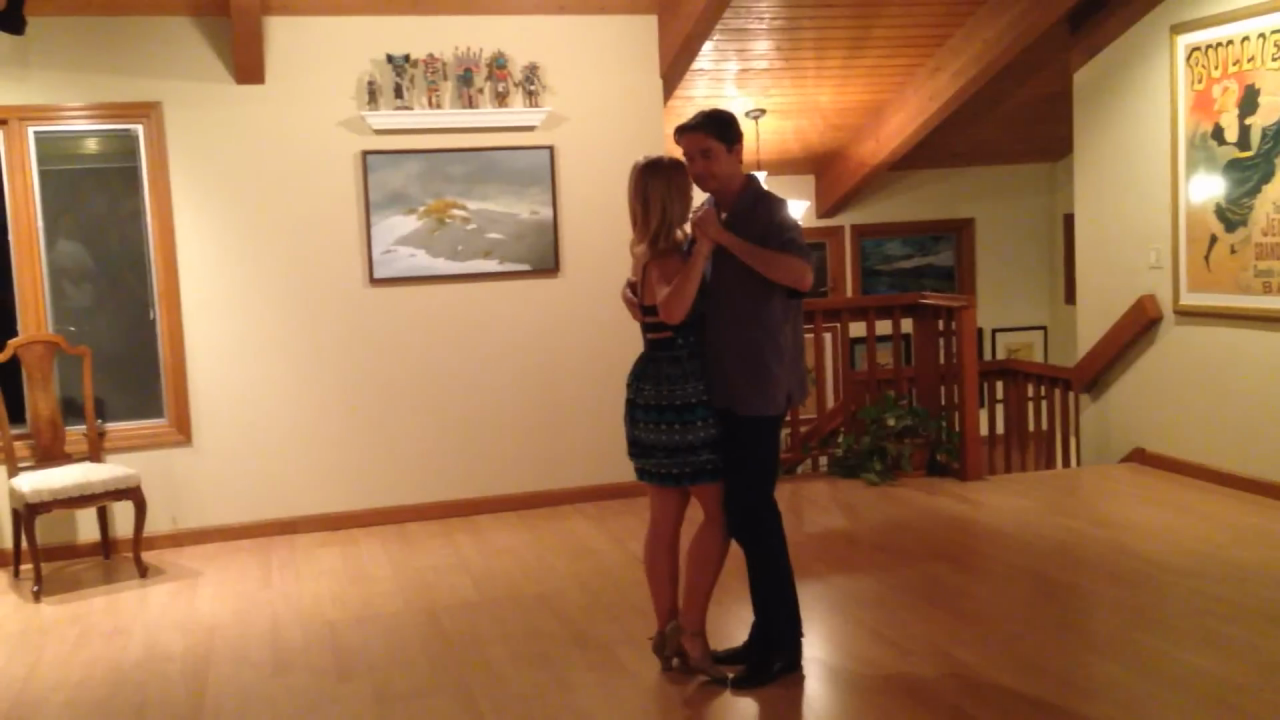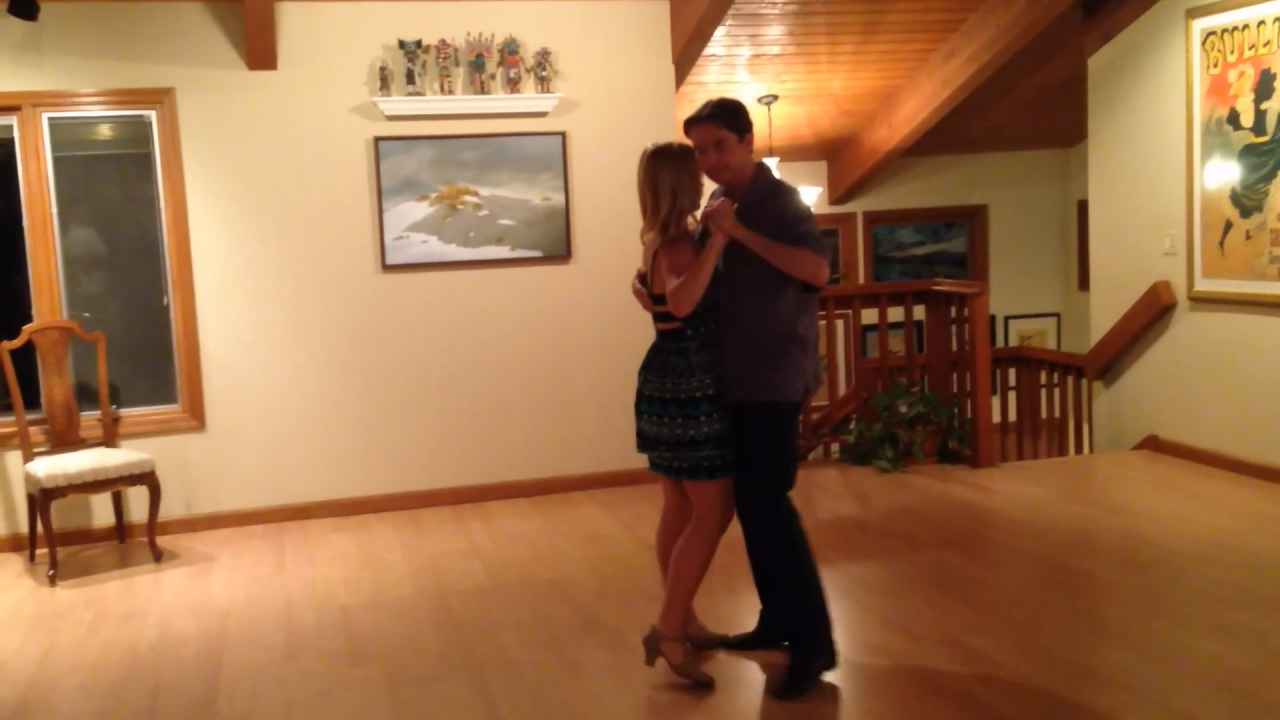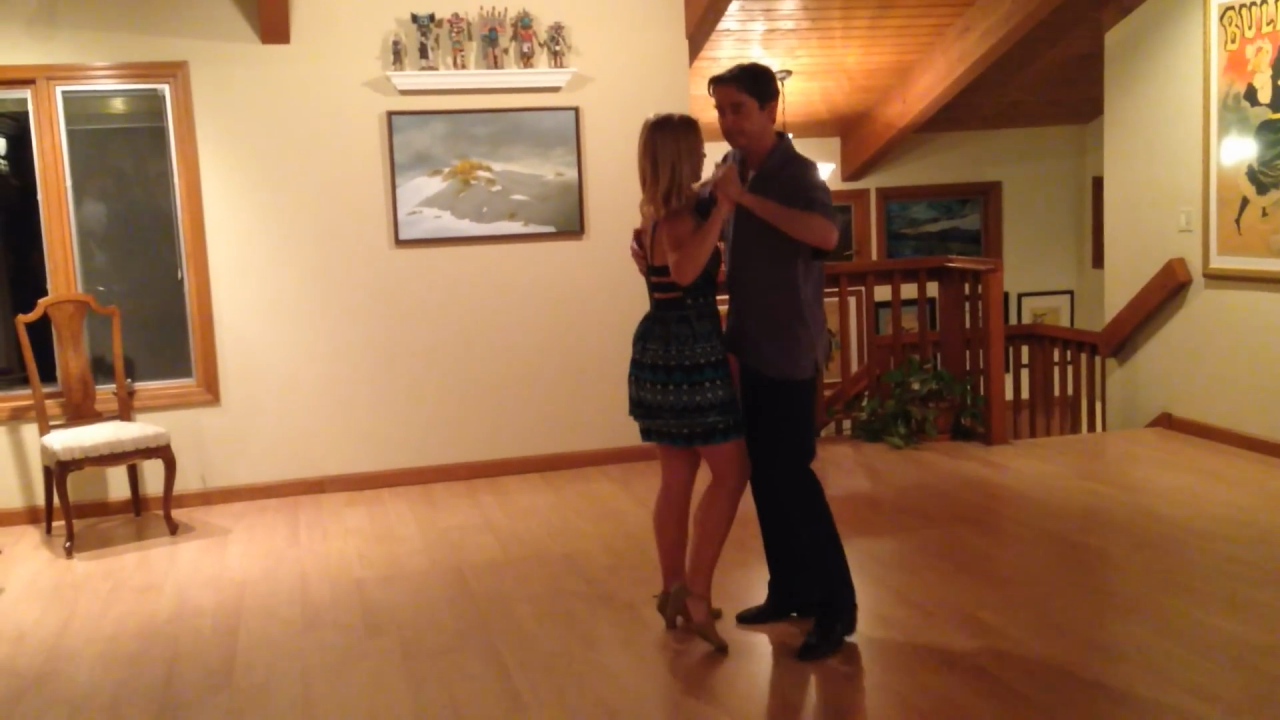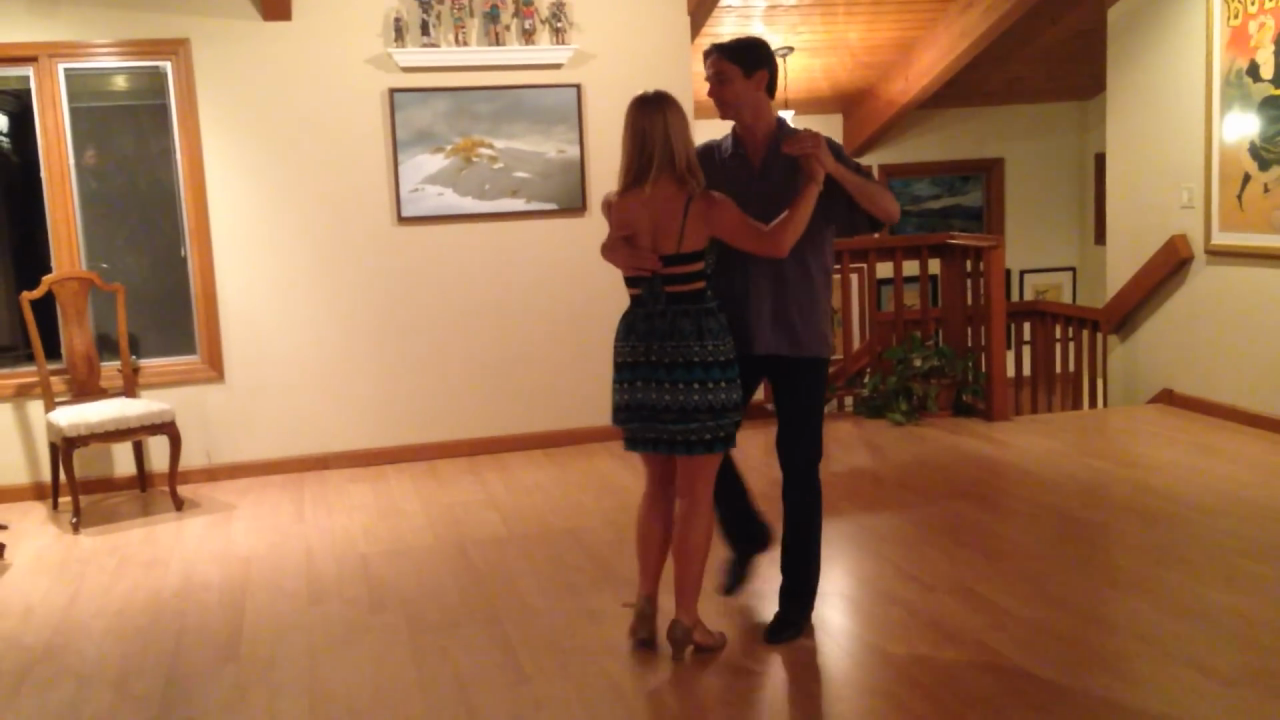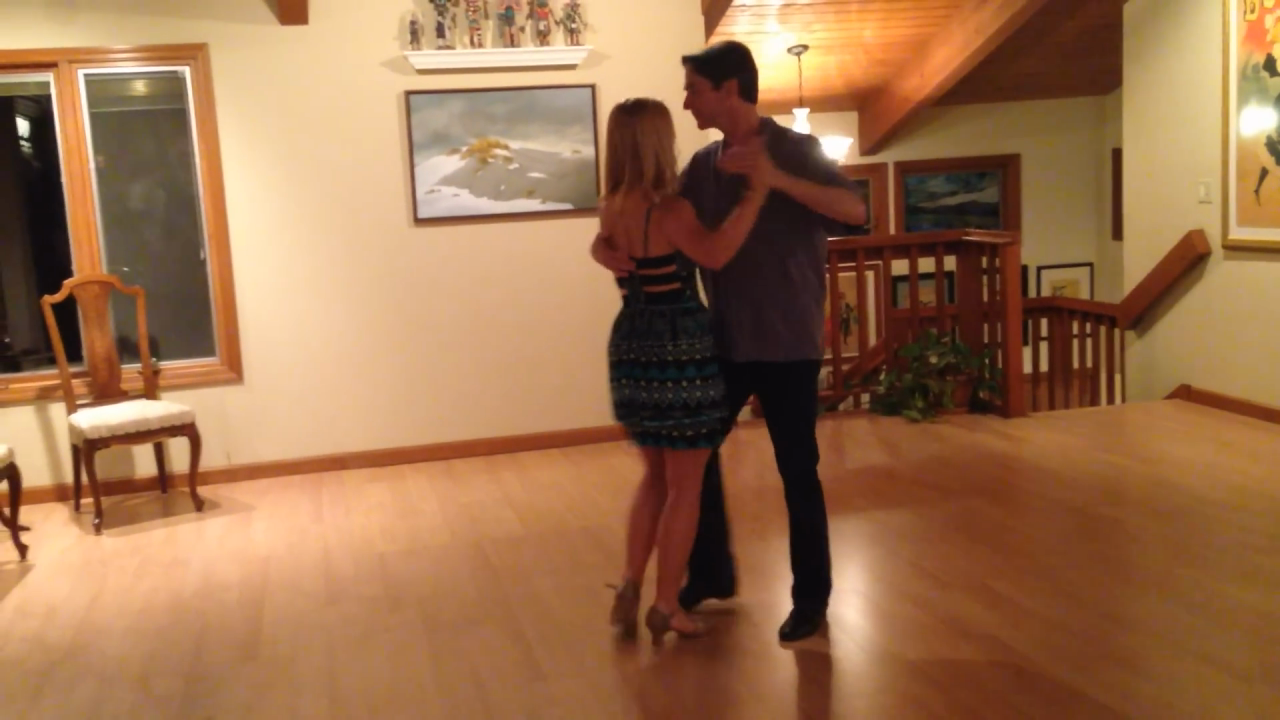
dt=1s
person 1, frame 1
left shoulder: (768, 210)
right shoulder: (707, 213)
left elbow: (801, 276)
left wrist: (724, 238)
right wrist: (635, 288)
left hip: (758, 385)
right hip: (726, 385)
left knee: (748, 510)
right knee: (746, 508)
left ankle: (782, 643)
right ankle: (769, 634)
person 1, frame 2
left shoulder: (781, 200)
right shoulder: (718, 203)
left elbow: (817, 271)
left wrist: (739, 231)
right wrist: (646, 279)
left hip: (775, 376)
right hip: (735, 376)
left knee: (765, 498)
right knee: (746, 499)
left ankle: (813, 639)
right ankle: (779, 619)
person 1, frame 3
left shoulder: (797, 173)
right shoulder: (734, 163)
left elbow: (826, 235)
left wrist: (745, 197)
left hip: (790, 351)
right hip: (752, 347)
left knee: (792, 473)
right knee: (762, 467)
left ankle: (836, 607)
right ankle: (791, 589)
person 1, frame 4
left shoulder: (816, 152)
right shoulder: (707, 161)
left elbow: (888, 212)
left wrist: (831, 167)
right wrist: (616, 245)
left hip: (798, 336)
right hip: (729, 334)
left knee: (798, 466)
left ankle: (797, 597)
right ankle: (746, 536)
person 1, frame 5
left shoulder: (796, 150)
right shoulder: (705, 163)
left elbow: (855, 211)
left wrist: (778, 178)
right wrist: (608, 245)
left hip: (787, 342)
right hip: (726, 339)
left knee: (797, 470)
left ankle: (811, 597)
right ankle: (711, 572)
person 2, frame 1
left shoulder: (648, 253)
right shoulder: (667, 257)
right elbow: (673, 311)
right wrist: (701, 251)
left hip: (655, 394)
right hip: (679, 397)
left knee: (665, 518)
right knee: (719, 511)
left ankle: (668, 630)
right ankle: (690, 628)
person 2, frame 2
left shoulder: (659, 241)
right shoulder: (678, 246)
right elbow: (681, 303)
right wrist: (716, 243)
left hip: (669, 385)
right hip: (688, 389)
left knee: (679, 508)
right knee: (713, 513)
left ankle: (680, 622)
right ankle: (668, 631)
person 2, frame 3
left shoulder: (655, 212)
right shoulder: (679, 218)
right elbow: (683, 272)
right wrist: (720, 212)
left hip: (659, 353)
right hip: (688, 357)
left knee: (676, 478)
right knee: (731, 473)
left ankle: (675, 591)
right ankle: (694, 590)
person 2, frame 4
left shoulder: (615, 206)
right shoulder: (703, 206)
right elbow: (775, 244)
right wrist: (811, 183)
left hip: (639, 350)
right hip: (698, 351)
left knee: (659, 482)
right knee: (696, 492)
left ankle: (645, 606)
right ankle: (685, 619)
person 2, frame 5
left shoulder: (610, 209)
right shoulder: (669, 209)
right elbow: (715, 254)
right wrist: (757, 189)
left hip: (631, 348)
right hip: (679, 350)
left knee: (656, 475)
right knee: (685, 484)
left ankle: (631, 584)
right ankle: (666, 606)
